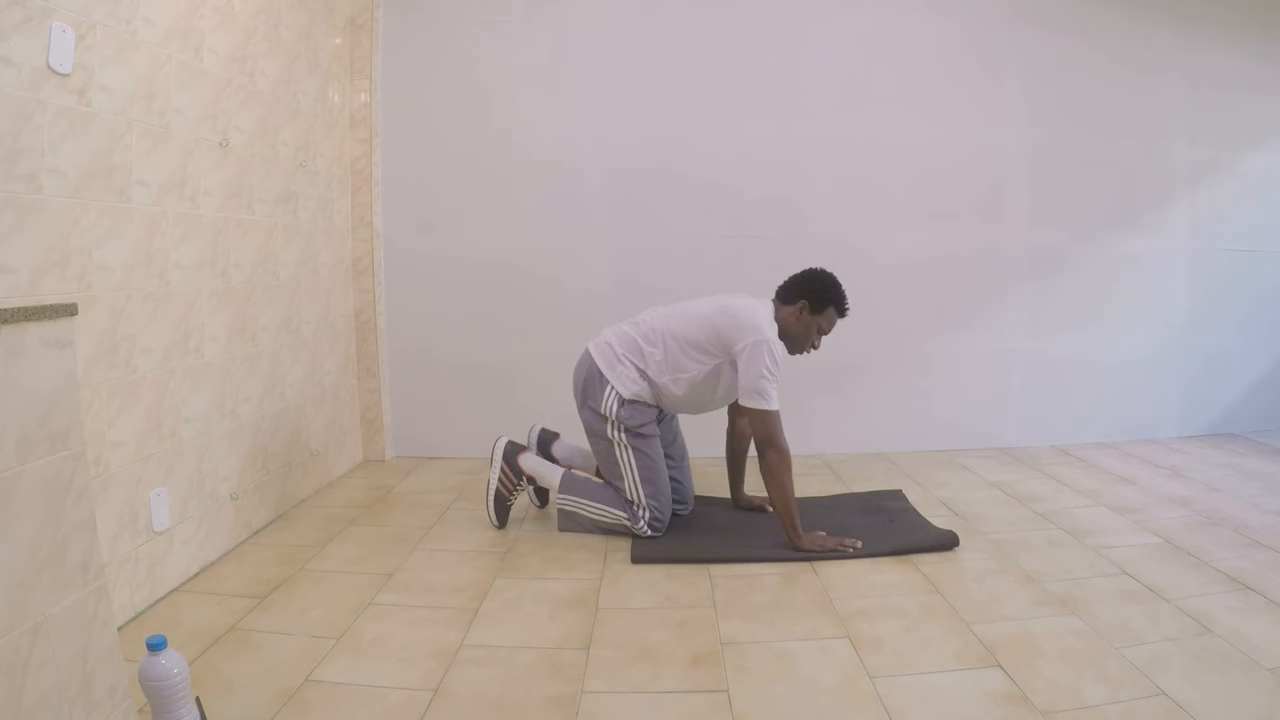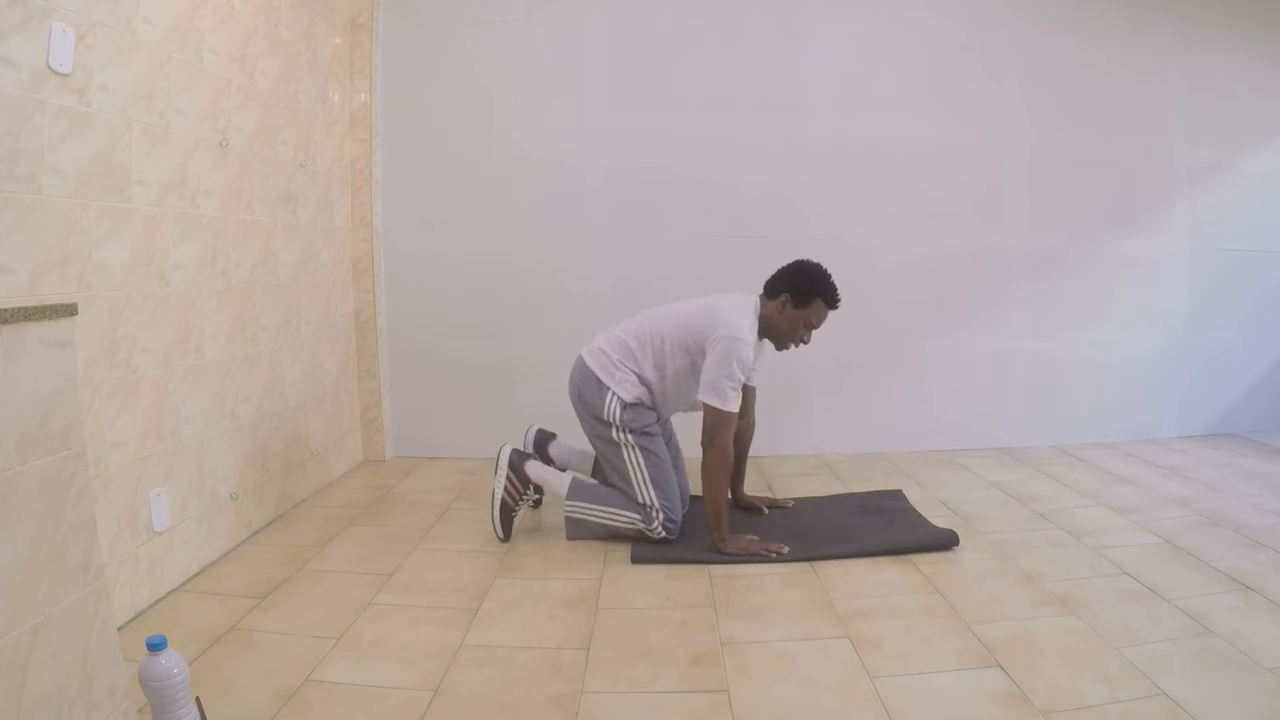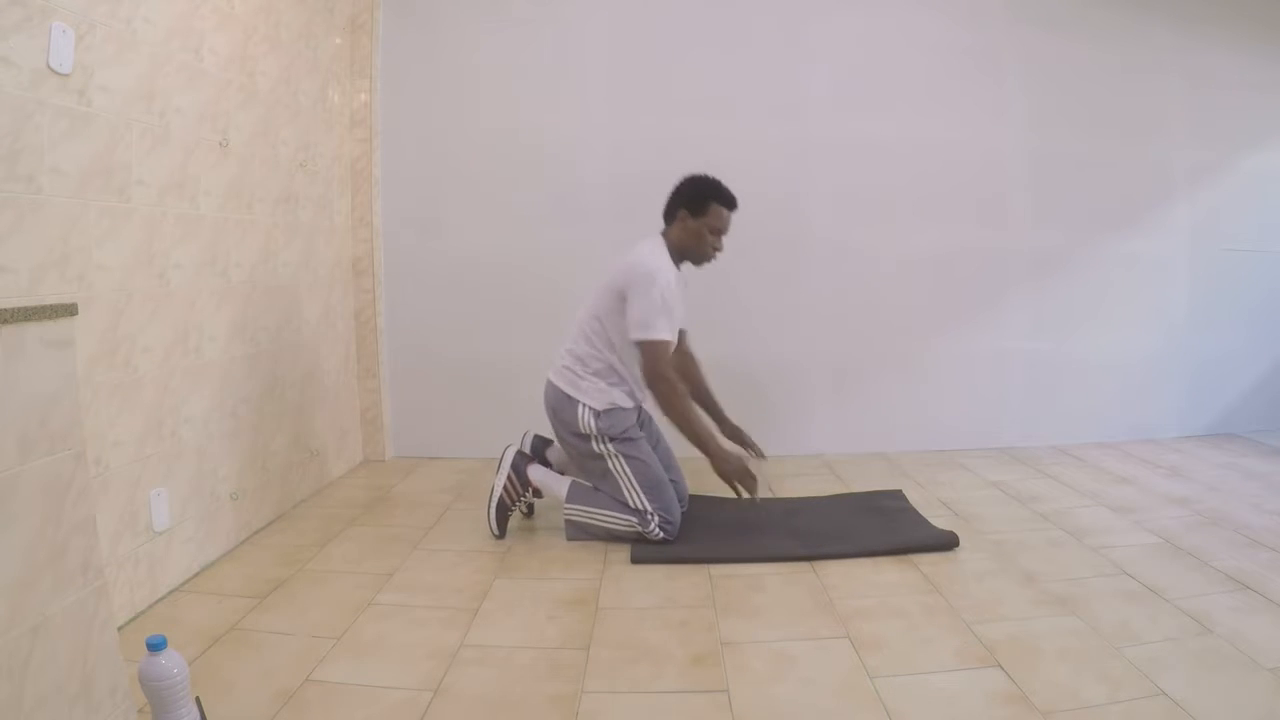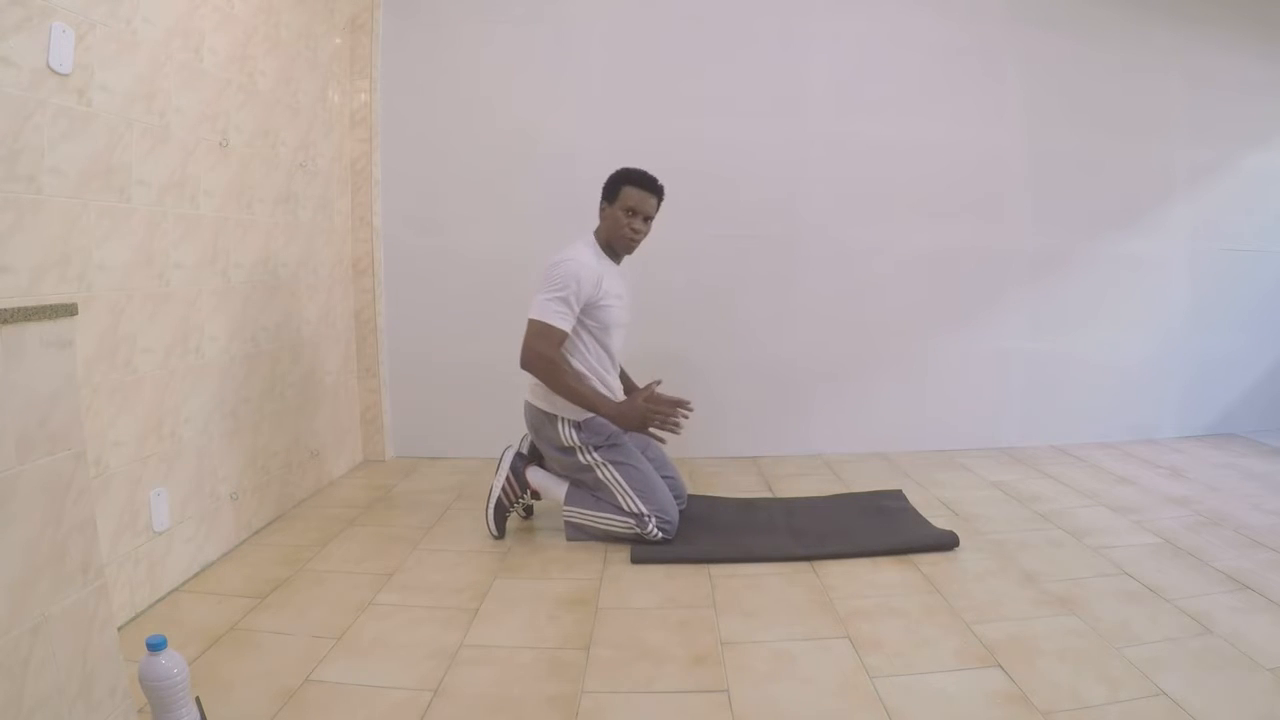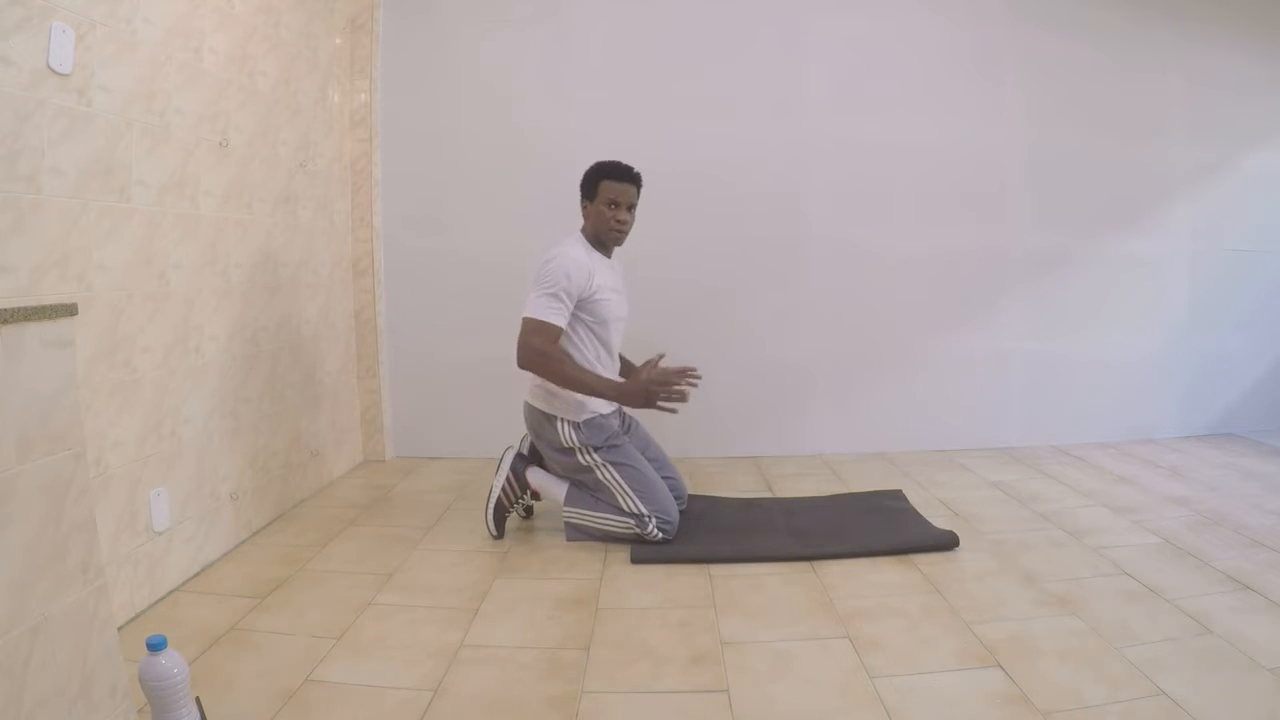
dt=1s
person 1, frame 1
left shoulder: (753, 322)
right shoulder: (761, 338)
left elbow: (740, 421)
right elbow: (771, 444)
left wrist: (739, 494)
right wrist: (797, 535)
left hip: (638, 385)
right hip: (613, 383)
left knee: (679, 500)
right knee: (649, 517)
left ankle: (554, 451)
right ankle: (522, 465)
person 1, frame 2
left shoulder: (748, 322)
right shoulder: (735, 335)
left elbow: (744, 420)
right elbow: (716, 441)
left wrist: (738, 492)
right wrist: (722, 537)
left hip: (628, 385)
right hip: (608, 386)
left knee: (674, 498)
right knee: (661, 519)
left ankle: (550, 451)
right ankle: (529, 473)
person 1, frame 3
left shoulder: (665, 270)
right shoulder: (653, 272)
left elbow: (680, 356)
right elbow: (660, 375)
left wrist: (725, 423)
right wrist: (715, 453)
left hip: (611, 400)
right hip: (586, 406)
left knee: (675, 497)
right knee: (660, 521)
left ankle: (547, 455)
right ankle: (531, 475)
person 1, frame 4
left shoulder: (610, 269)
right shoulder: (576, 267)
right elbow: (536, 355)
left wrist: (638, 396)
right wrist: (616, 412)
left hip: (598, 414)
right hip: (571, 421)
left knee: (674, 495)
right knee: (660, 520)
left ankle: (543, 463)
right ankle: (530, 478)
person 1, frame 5
left shoulder: (606, 265)
right shoulder: (567, 264)
right elbow: (532, 352)
left wrist: (640, 375)
right wrist: (621, 391)
left hip: (604, 414)
right hip: (570, 421)
left knee: (676, 497)
right knee: (661, 521)
left ankle: (545, 463)
right ankle: (529, 479)
